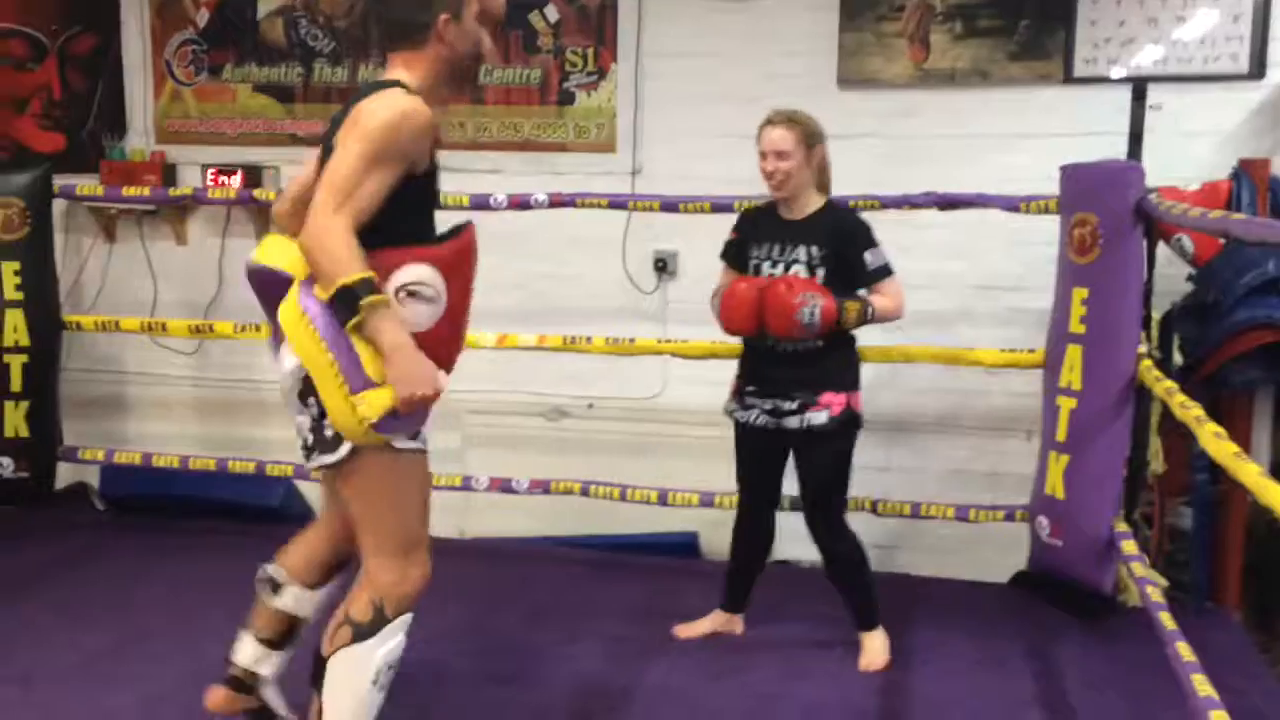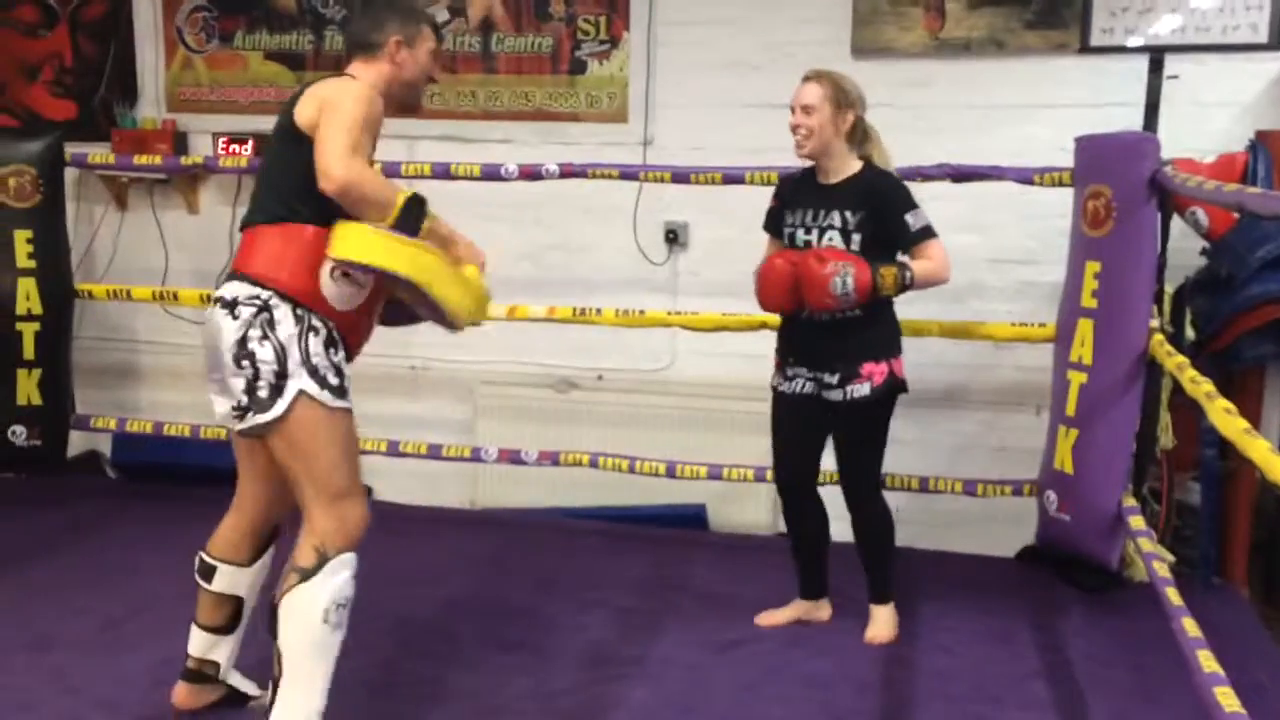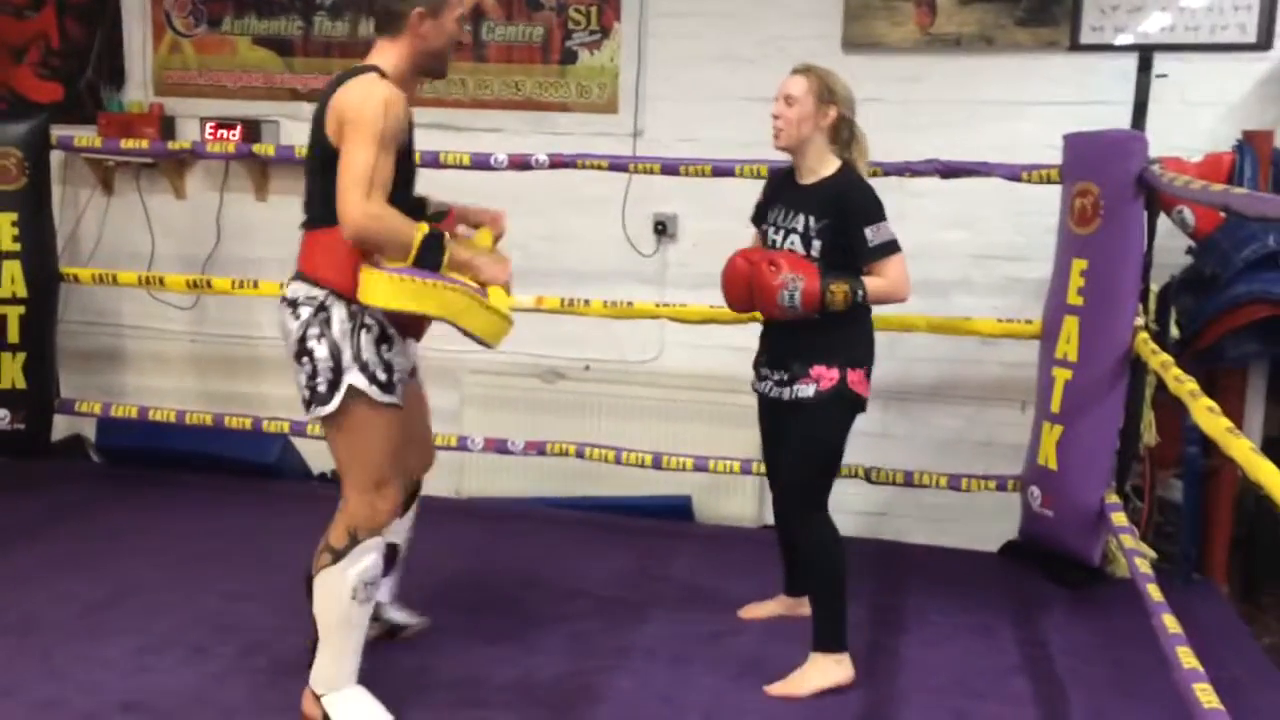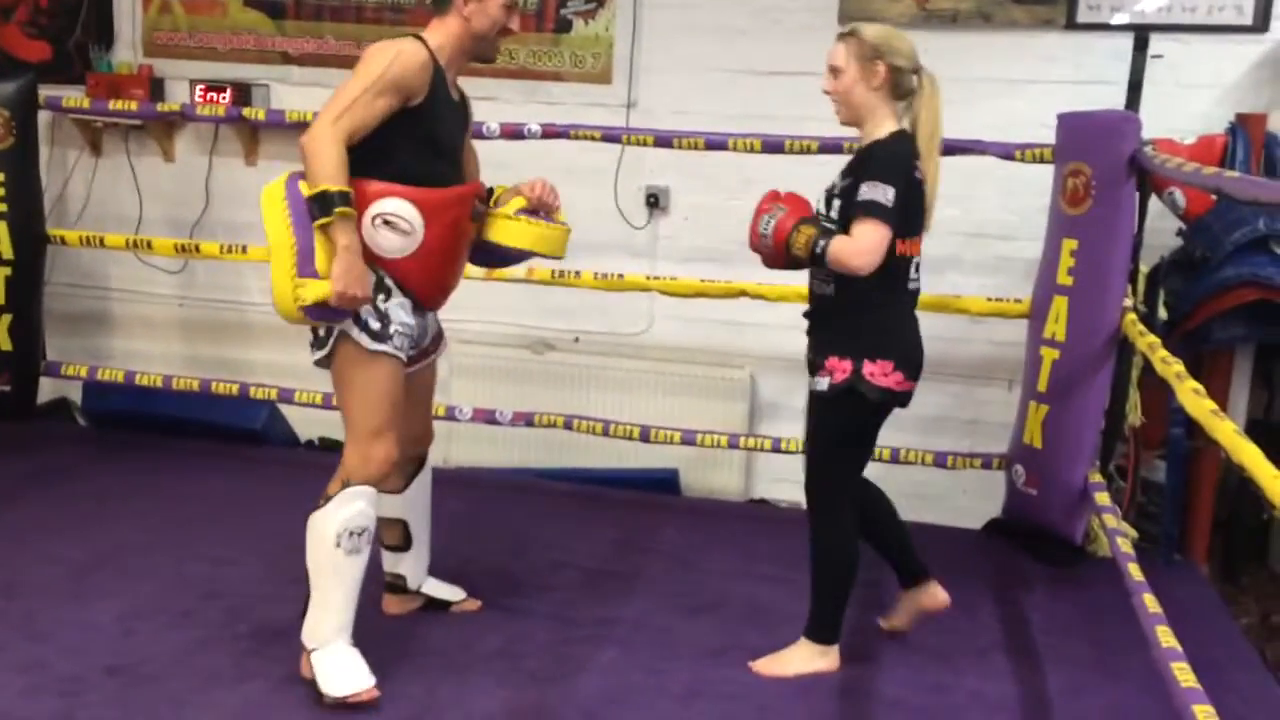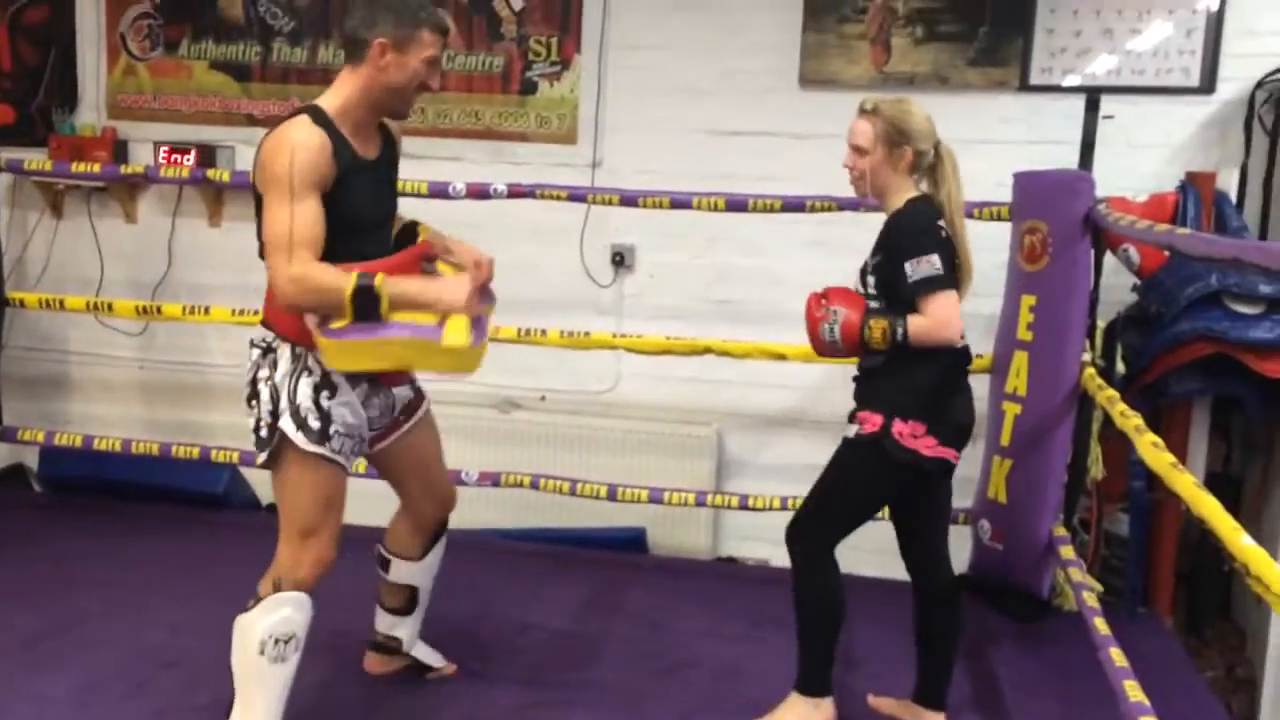
dt=0.5s
person 1, frame 1
left shoulder: (368, 110)
right shoulder: (402, 114)
left elbow: (292, 209)
right elbow: (323, 228)
right wrist: (397, 344)
left knee: (342, 531)
right knee: (399, 570)
person 1, frame 2
left shoulder: (332, 115)
right shoulder: (351, 95)
right elbow: (343, 178)
left wrist: (441, 254)
right wrist: (441, 232)
left hip: (264, 322)
right hip: (277, 323)
left knee: (261, 504)
right knee: (339, 516)
person 1, frame 3
left shoulder: (372, 94)
right shoulder: (375, 97)
right elbow: (360, 217)
left wrist: (453, 215)
right wrist: (466, 259)
left hip: (364, 317)
right hip: (343, 317)
left knee: (410, 458)
right knee: (373, 500)
left ankle: (368, 604)
person 1, frame 4
left shoulder: (454, 96)
right shoulder: (402, 60)
left elbow: (463, 196)
right elbow: (321, 138)
left wrist: (522, 193)
right wrist: (347, 246)
left hip: (412, 288)
right hip: (364, 286)
left knee: (412, 441)
right knee: (371, 455)
left ankle: (407, 581)
right ankle: (324, 643)
person 1, frame 5
left shoulder: (383, 138)
right shoulder: (300, 145)
right elbow: (294, 279)
left wrist: (445, 250)
right wrist: (423, 293)
left hip: (378, 369)
right hip: (308, 371)
left knee: (433, 499)
right knee: (308, 557)
left ankle: (393, 641)
person 2, frame 1
left shoulder: (843, 227)
right shoulder: (753, 224)
left elbow: (892, 303)
right elbow: (727, 289)
left wrist: (835, 314)
right wrist: (731, 306)
left hip: (823, 392)
right hip: (759, 388)
left knee: (824, 516)
right knee: (755, 505)
left ankle: (871, 626)
right ankle: (730, 612)
person 2, frame 2
left shoulder: (881, 189)
right shoulder: (792, 190)
left elbow: (936, 267)
right elbow: (774, 260)
left wrist: (871, 279)
right wrist: (775, 281)
left hip: (865, 362)
right hip: (798, 360)
left knee: (859, 485)
right knee: (791, 480)
left ankle: (881, 601)
right ankle: (812, 598)
person 2, frame 3
left shoulder: (850, 194)
right shoulder: (778, 185)
left elbow: (896, 285)
left wrist: (823, 292)
right wrist: (745, 278)
left hip: (831, 367)
right hip: (779, 358)
left knee: (804, 497)
right knee: (783, 484)
left ankle: (832, 656)
right ankle: (796, 593)
person 2, frame 4
left shoulder: (888, 158)
right shoulder: (882, 154)
left elbow: (860, 255)
left wrist: (793, 235)
right wrist: (804, 238)
left hip: (868, 353)
right hip: (864, 347)
left knee: (827, 489)
right knee: (839, 475)
left ankle: (821, 644)
right ankle: (919, 583)
person 2, frame 5
left shoulder: (912, 226)
right shoulder: (915, 222)
left elbow: (946, 326)
left wrist: (864, 331)
right wrist: (862, 324)
left hip: (906, 418)
right hip: (932, 416)
left knee: (809, 537)
right knee: (927, 558)
